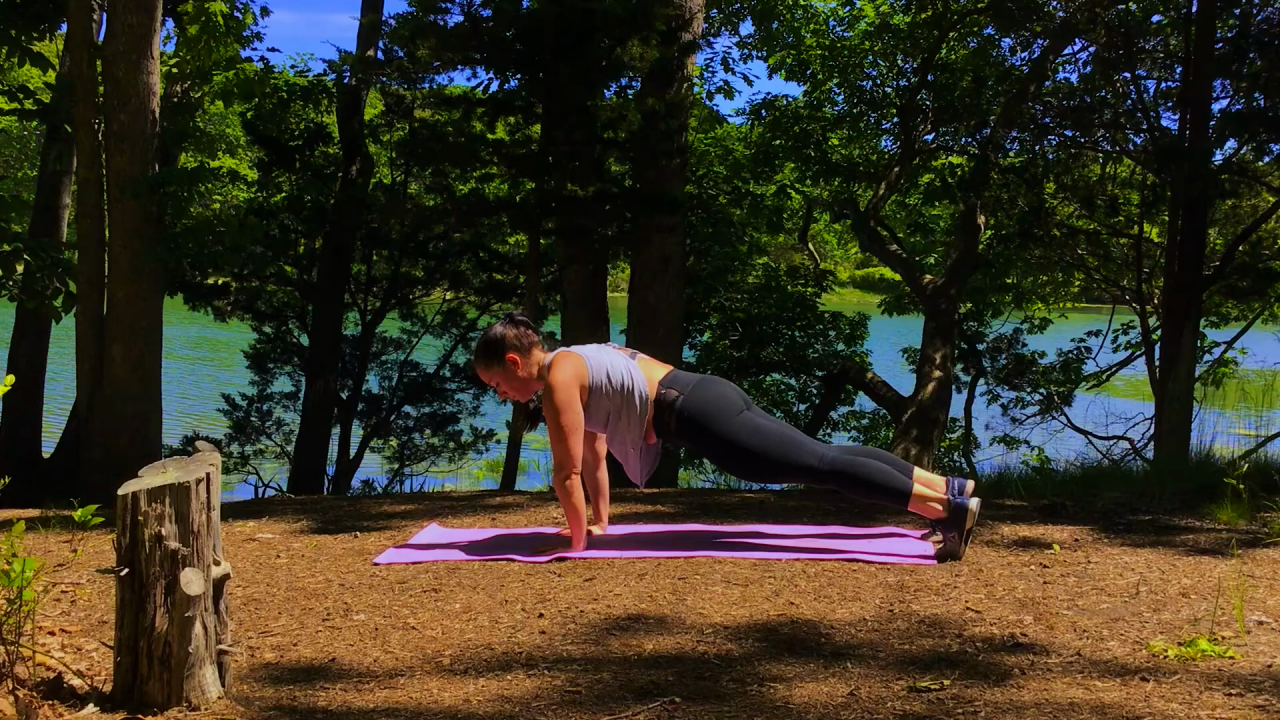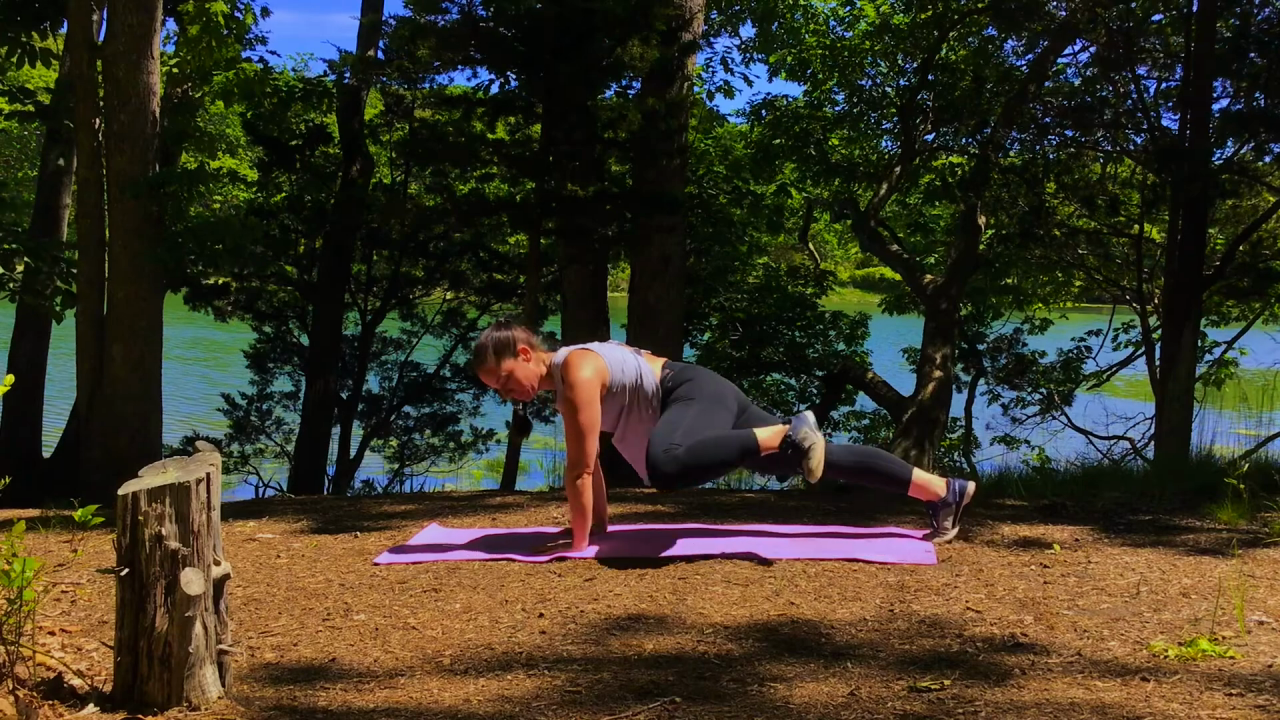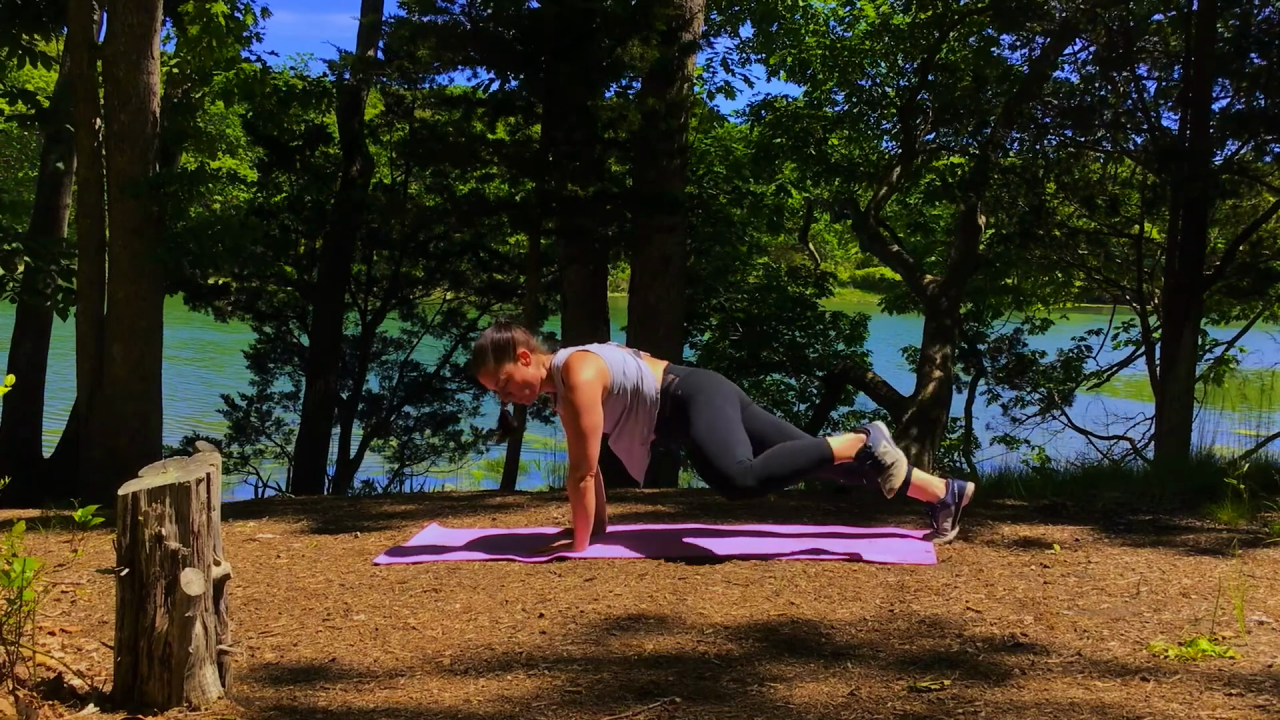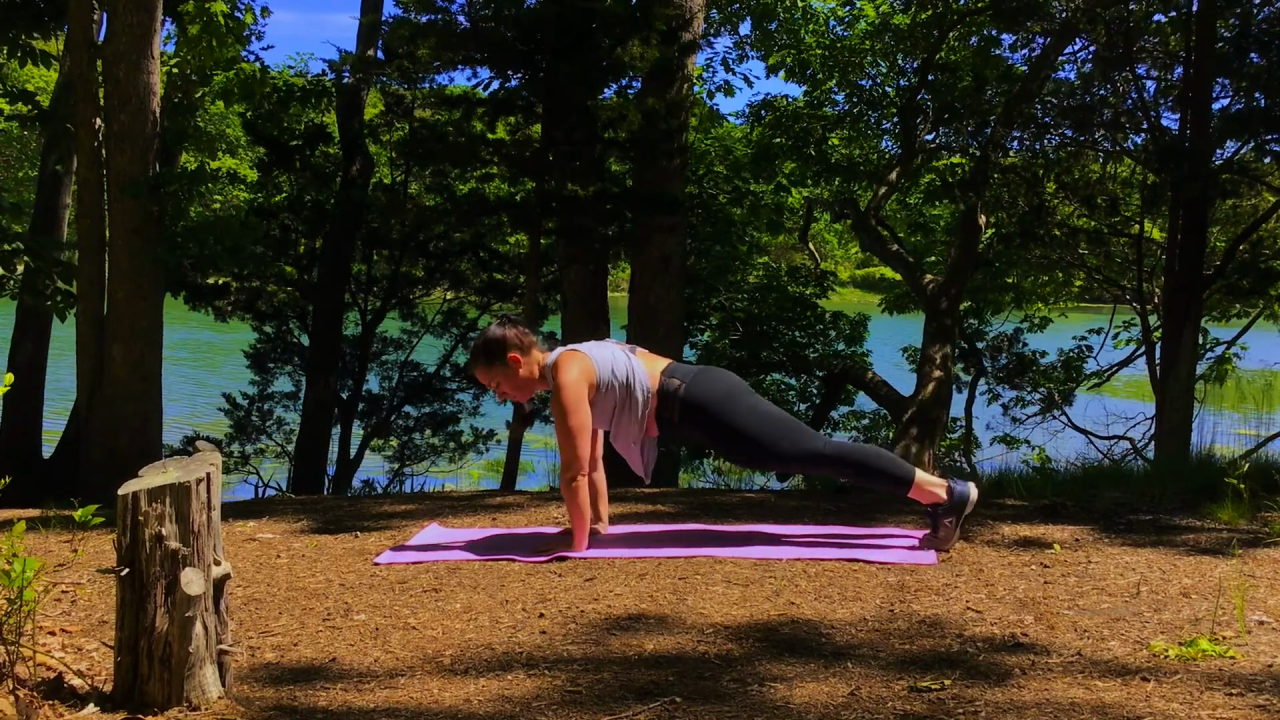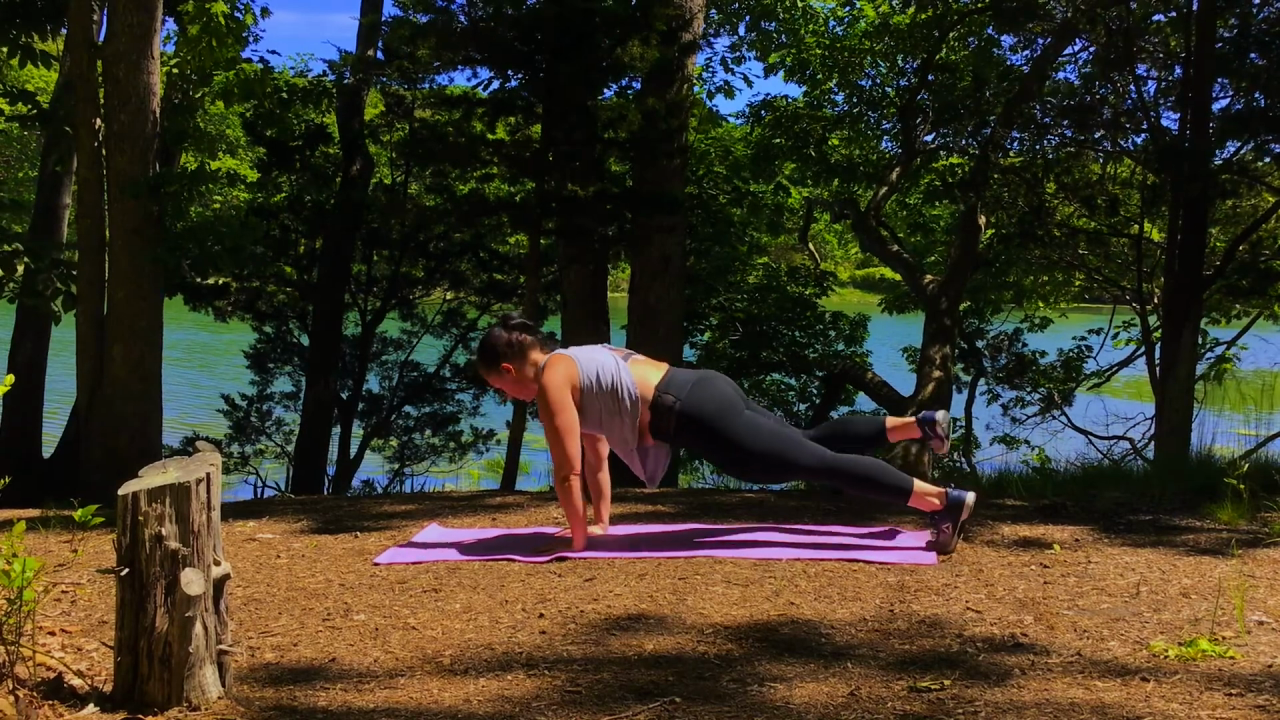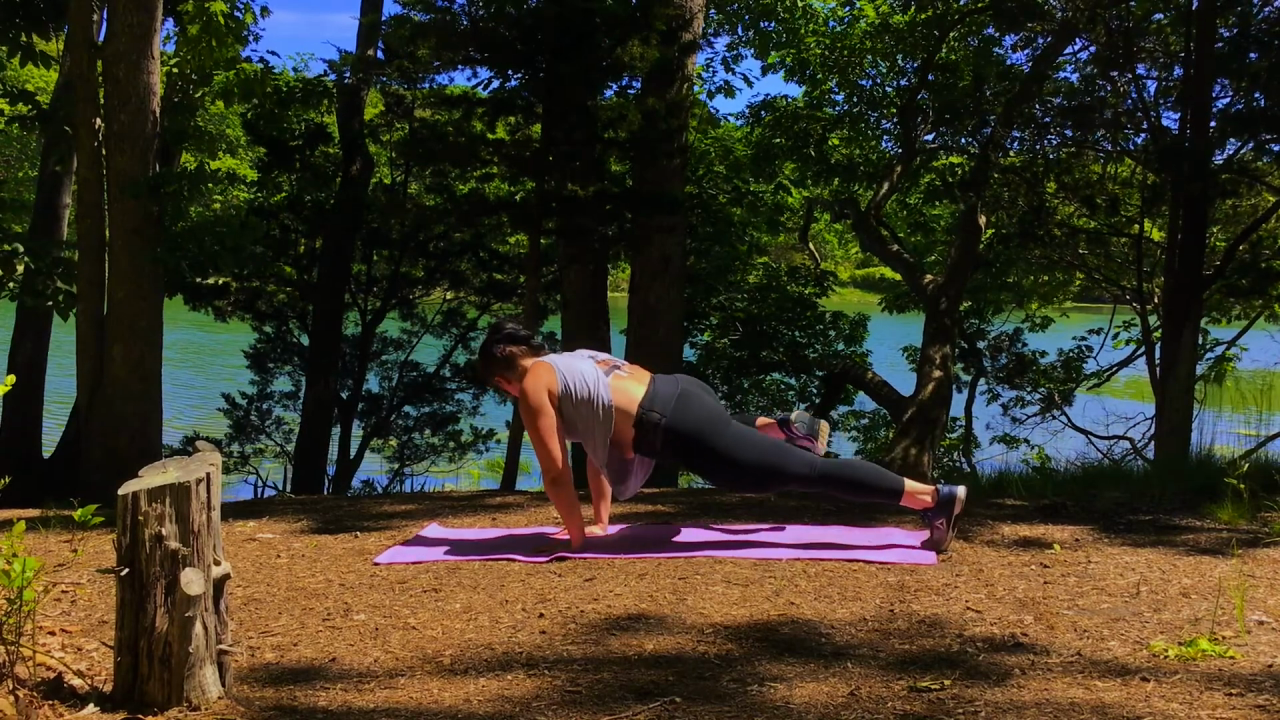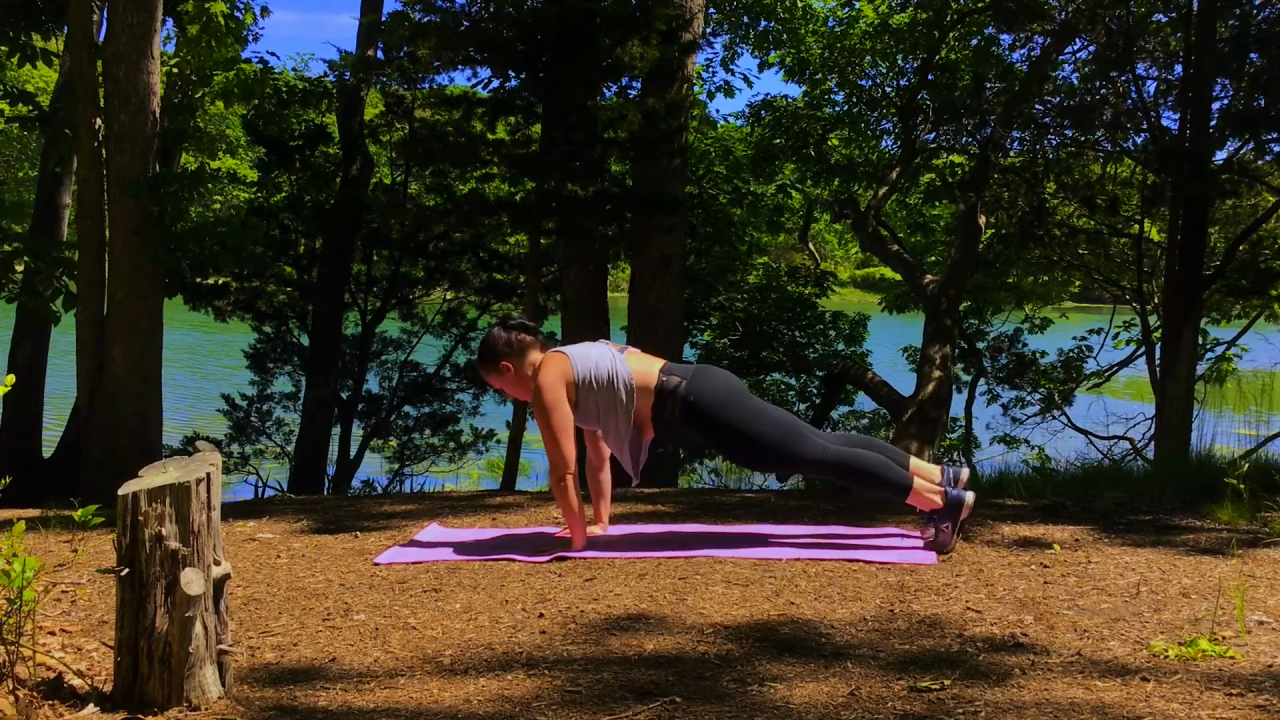
dt=0.5s
person 1, frame 1
left shoulder: (557, 378)
right shoulder: (574, 365)
left elbow: (567, 472)
right elbow: (593, 458)
left wrist: (577, 541)
right wrist: (600, 522)
left hip: (701, 414)
right hip: (711, 396)
left knee: (819, 465)
right knee: (822, 456)
left ankle: (951, 509)
right ankle: (945, 486)
person 1, frame 2
left shoulder: (575, 373)
right shoulder: (568, 372)
left elbow: (579, 469)
right elbow: (590, 461)
left wrist: (579, 541)
right wrist: (600, 521)
left hip: (697, 393)
right hip: (709, 399)
left knee: (667, 468)
right knee: (822, 460)
left ankle: (784, 435)
right ankle: (943, 492)
person 1, frame 3
left shoulder: (575, 375)
right shoulder: (560, 381)
left elbow: (582, 471)
right elbow: (588, 464)
left wrist: (580, 541)
right wrist: (599, 521)
left hip: (699, 399)
right hip: (703, 402)
left knee: (740, 481)
right knee: (804, 457)
left ankle: (862, 443)
right ankle: (943, 494)
person 1, frame 4
left shoulder: (564, 375)
right shoulder: (571, 365)
left elbow: (574, 471)
right elbow: (592, 461)
left wrist: (579, 543)
right wrist: (600, 521)
left hip: (704, 406)
right hip: (706, 393)
left knee: (820, 454)
right knee: (818, 455)
left ankle: (946, 494)
right ankle: (938, 494)
person 1, frame 5
left shoulder: (550, 380)
right shoulder: (575, 360)
left elbow: (567, 472)
right elbow: (596, 455)
left wrist: (579, 540)
right wrist: (601, 522)
left hip: (698, 413)
right hip: (705, 386)
left knee: (816, 462)
right knee: (816, 446)
left ankle: (946, 500)
right ankle: (918, 426)
person 1, frame 6
left shoulder: (532, 385)
right shoulder: (576, 359)
left elbow: (556, 474)
right elbow: (598, 449)
left wrist: (578, 539)
right wrist: (601, 522)
left hip: (681, 429)
right hip: (684, 390)
left knee: (804, 471)
left ankle: (936, 497)
right ankle: (775, 428)
person 1, frame 7
left shoulder: (546, 378)
right shoulder: (574, 363)
left elbow: (563, 471)
right elbow: (599, 454)
left wrist: (578, 539)
right wrist: (601, 522)
left hip: (701, 405)
right hip: (703, 389)
left knee: (817, 457)
right knee: (822, 443)
left ankle: (945, 501)
right ankle: (942, 475)
